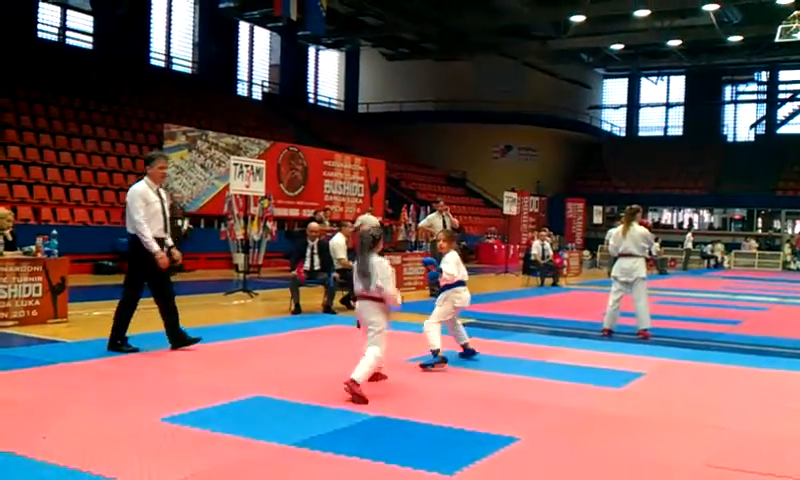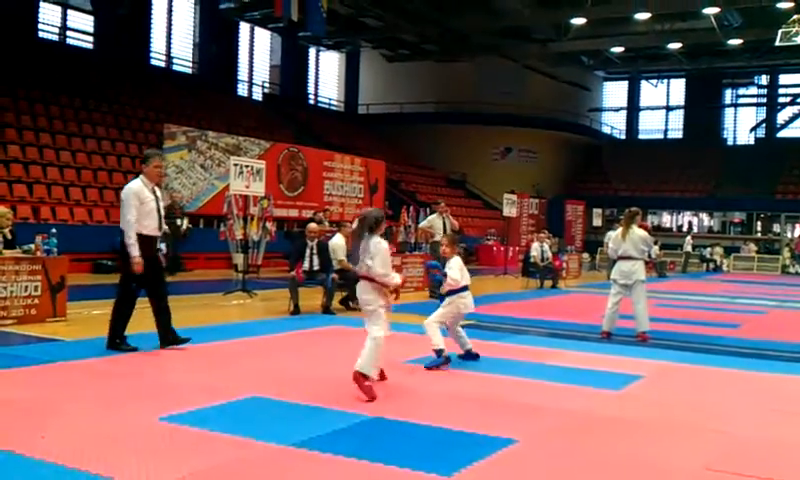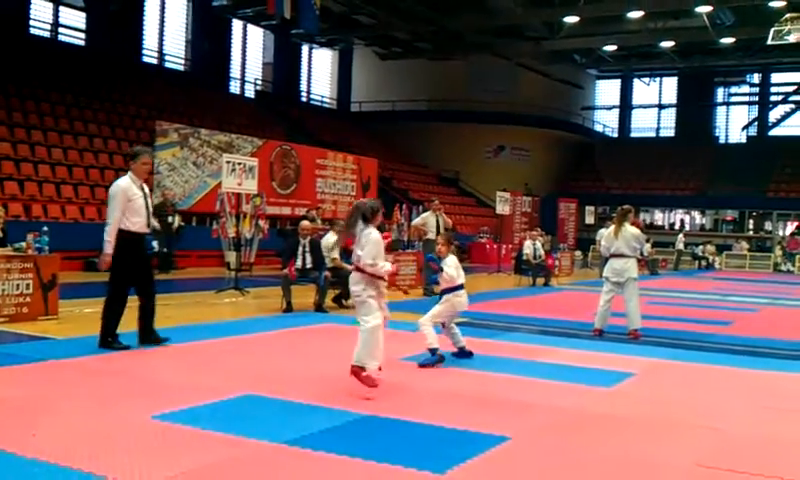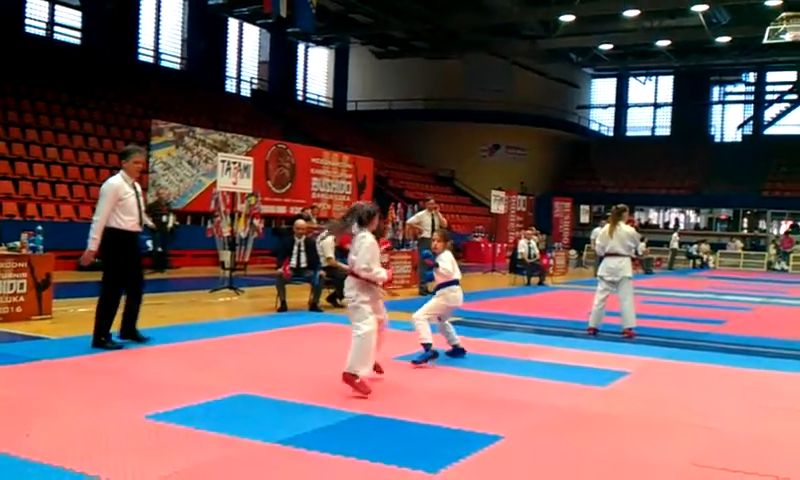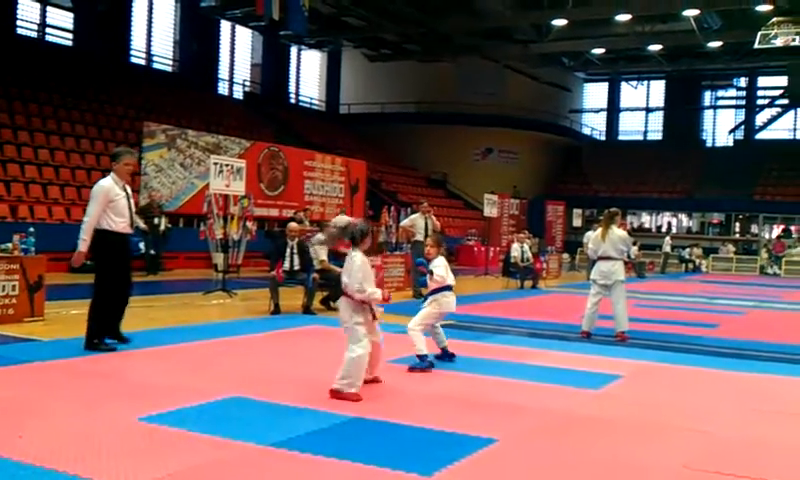
dt=0.1s
person 1, frame 1
left shoulder: (160, 192)
right shoulder: (138, 191)
right elbow: (140, 225)
left wrist: (171, 247)
right wrist: (156, 251)
left hip: (157, 247)
right hip: (142, 248)
left knee: (165, 293)
right knee: (132, 294)
left ankle: (177, 337)
right ankle: (117, 340)
person 1, frame 2
left shoulder: (155, 191)
right shoulder: (133, 189)
right elbow: (131, 224)
left wrist: (156, 249)
right wrist: (135, 255)
left hip: (150, 245)
right hip: (137, 245)
left knee: (159, 291)
right knee: (128, 293)
left ankle: (167, 335)
right ankle: (115, 339)
person 1, frame 3
left shoulder: (143, 188)
right shoulder: (122, 186)
right elbow: (113, 220)
right wrist: (108, 251)
left hip: (139, 241)
right hip: (125, 241)
left knee: (147, 288)
right knee: (118, 290)
left ankle: (147, 333)
right ankle: (107, 338)
person 1, frame 4
left shoulder: (135, 186)
right shoulder: (113, 185)
right elbow: (100, 217)
right wrist: (92, 247)
left hip: (132, 240)
right hip: (116, 239)
left knee: (136, 286)
right knee: (112, 289)
left ankle: (129, 329)
right ankle: (101, 336)
person 1, frame 5
left shoulder: (126, 188)
right shoulder: (104, 187)
right elbow: (90, 219)
right wrist: (82, 248)
left hip: (122, 241)
right hip: (108, 241)
left knee: (123, 288)
right knee: (104, 290)
left ankle: (111, 329)
right ankle: (94, 338)
person 2, frame 1
left shoulder: (360, 261)
right shoulder: (382, 264)
right elbow: (388, 293)
right wrist: (397, 299)
left hip: (362, 306)
right hip: (375, 309)
left knee: (375, 342)
right knee: (375, 350)
left ankle: (373, 371)
right ankle: (354, 382)
person 2, frame 2
left shoulder: (365, 240)
right shoulder: (380, 244)
right elbow: (380, 272)
right wrist: (397, 279)
left hip: (365, 287)
right hip: (374, 291)
left knee: (380, 328)
right knee: (377, 333)
left ankle: (374, 367)
right ankle: (363, 373)
person 2, frame 3
left shoulder: (363, 231)
right shoulder: (372, 235)
right elbow: (369, 263)
left wrist: (382, 243)
right wrist: (389, 268)
left hip: (370, 282)
right hip: (365, 283)
left knee: (380, 319)
right knee: (372, 323)
left ankle: (373, 356)
right ankle: (361, 366)
person 2, frame 4
left shoulder: (361, 235)
right shoulder: (367, 239)
right elbow: (364, 268)
left wrist: (378, 249)
right wrist: (384, 275)
left hip: (366, 287)
right hip: (360, 288)
left knee: (380, 321)
right knee: (365, 329)
left ankle: (369, 360)
right ankle: (352, 373)
person 2, frame 5
left shoulder: (355, 256)
right shoulder: (358, 260)
right elbow: (358, 289)
left wrist: (374, 281)
right wrist: (380, 294)
left hip: (362, 308)
right hip: (354, 309)
left knee: (375, 342)
right knee: (359, 347)
left ankle: (366, 374)
right ankle: (341, 387)
person 3, frame 1
left shoulder: (450, 257)
right shoulder: (452, 256)
left elbow: (451, 275)
right elbow: (462, 274)
left wrist: (438, 269)
right wrist: (439, 276)
left hip: (453, 295)
right hip: (459, 294)
left knee: (431, 324)
right knee: (452, 320)
left ankle: (438, 356)
right ankle: (467, 348)
person 3, frame 2
left shoulder: (454, 262)
right shoulder: (455, 261)
left elbow: (455, 281)
left wrist: (442, 273)
right wrist: (443, 280)
left hip: (457, 300)
right hip: (462, 299)
left knee: (431, 323)
right knee: (451, 325)
left ankle: (442, 356)
right ankle: (470, 352)
person 3, frame 3
left shoulder: (449, 260)
right shoulder: (450, 260)
left elbow: (452, 277)
left wrist: (439, 268)
right wrist: (440, 280)
left hip: (453, 299)
right hip: (456, 297)
left knee: (425, 322)
right knee: (446, 323)
left ankle: (436, 354)
right ankle: (463, 350)
person 3, frame 4
left shoulder: (445, 256)
right shoulder: (444, 256)
left elbow: (448, 272)
left wrist: (434, 264)
right wrist: (434, 276)
left hip: (447, 294)
right hip: (451, 293)
left knee: (419, 317)
right knee: (442, 319)
left ankle: (429, 350)
right ankle: (457, 348)
person 3, frame 5
left shoulder: (438, 262)
right shoulder: (436, 262)
left elbow: (441, 278)
right elbow: (443, 279)
left wrist: (428, 271)
right wrist: (428, 282)
left hip: (440, 301)
right hip: (443, 300)
left knee: (414, 327)
right knee: (431, 324)
left ankle: (424, 360)
right ankle: (446, 351)
person 4, frame 1
left shoulder: (619, 230)
right shoulder: (643, 231)
left elbow: (612, 249)
right elbow: (650, 245)
left hip: (621, 264)
right hip: (637, 265)
left knee: (615, 297)
right knee: (640, 298)
left ankle: (607, 327)
right ankle: (643, 329)
person 4, frame 2
left shoulder: (618, 233)
right shoulder: (642, 234)
left elbow: (611, 252)
right elbow: (649, 247)
left hip: (621, 267)
right hip: (636, 268)
left knee: (614, 299)
right knee: (639, 301)
left ankle: (606, 329)
right ankle: (641, 331)
person 4, frame 3
left shoulder: (611, 230)
right shoulder: (634, 232)
left elbow: (604, 249)
right elbow: (642, 246)
left hip: (613, 264)
right hip: (628, 265)
left knee: (606, 297)
right knee: (631, 299)
left ankle: (598, 327)
right ankle: (633, 329)
person 4, frame 4
left shoulder: (606, 229)
right shoulder: (629, 231)
left elbow: (598, 248)
right elbow: (636, 245)
left hip: (608, 263)
right hip: (623, 264)
left knee: (600, 296)
right knee: (626, 297)
left ankle: (592, 326)
right ankle: (628, 328)
person 4, frame 5
left shoulder: (598, 233)
right shoulder: (621, 234)
left elbow: (591, 252)
right elbow: (628, 248)
left hip: (600, 267)
right hip: (616, 268)
left knee: (593, 299)
right knee: (619, 301)
left ankle: (586, 329)
right ankle: (621, 331)
